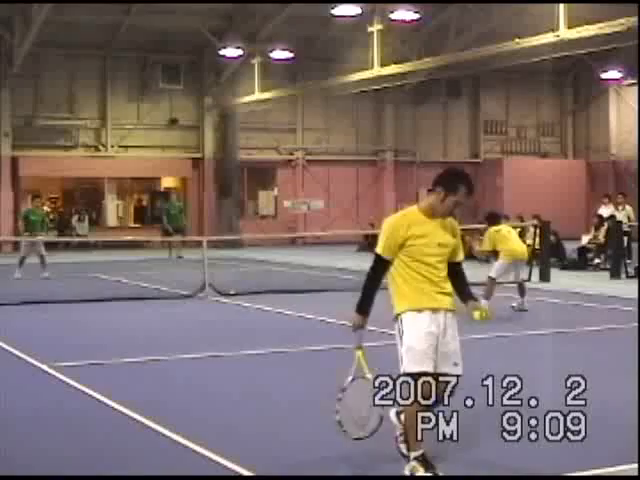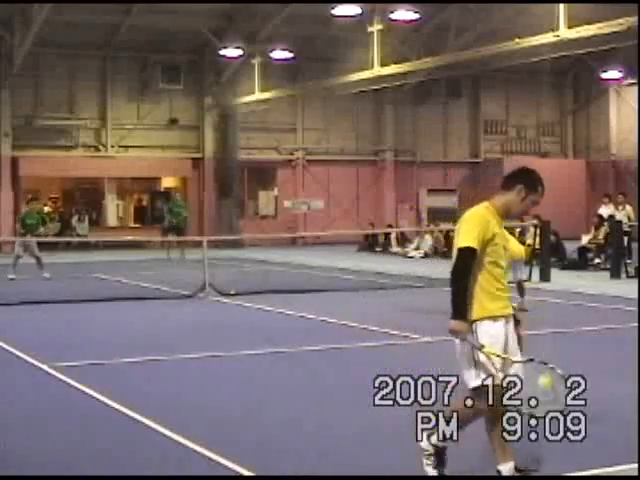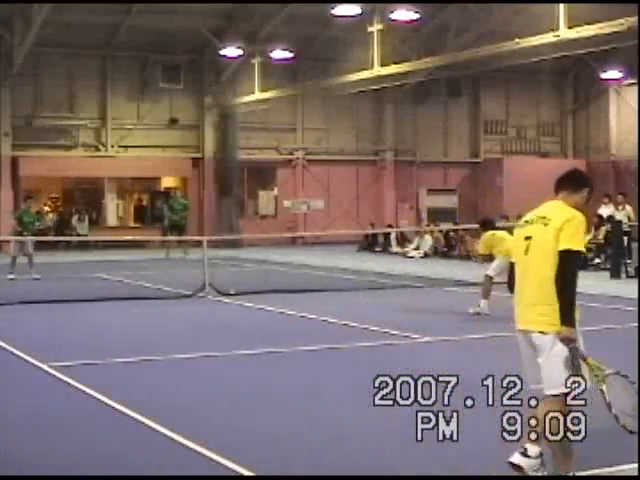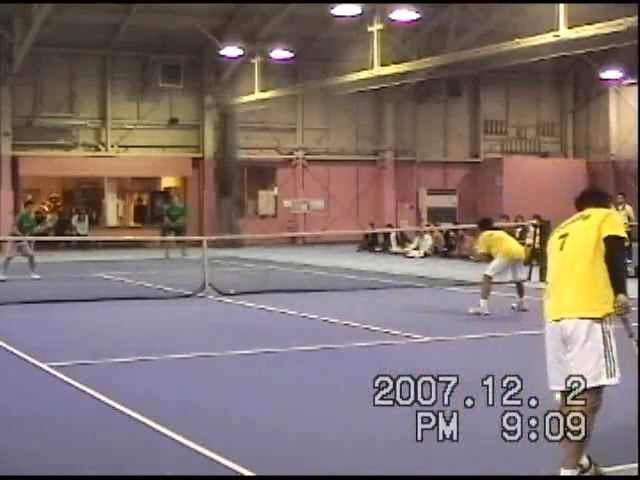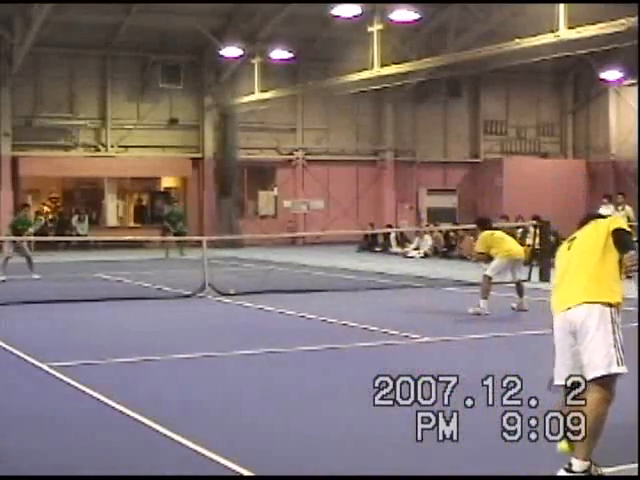
dt=0.5s
person 1, frame 1
left shoulder: (452, 228)
right shoulder: (400, 223)
right elbow: (377, 271)
left wrist: (469, 299)
right wrist: (362, 311)
left hip: (445, 313)
right hip: (414, 313)
left knee: (442, 387)
right knee: (421, 387)
left ankle: (403, 415)
right ankle: (416, 457)
person 1, frame 2
left shoulder: (498, 224)
right shoulder: (478, 218)
right elbow: (461, 269)
left wrist: (510, 314)
right wrist: (458, 317)
left hip: (502, 319)
right hip: (479, 321)
left knee: (500, 395)
right knee: (484, 397)
left ankle: (506, 468)
right ankle: (434, 443)
person 1, frame 3
left shoulder: (528, 219)
right shoulder: (572, 218)
right elbow: (566, 274)
right wrist: (569, 323)
left hip: (525, 320)
right hip: (553, 323)
left knee: (549, 395)
right knee: (559, 400)
left ankle: (528, 452)
right ankle: (563, 472)
person 1, frame 4
left shoulder: (559, 230)
right shoulder: (608, 216)
right elbow: (614, 254)
right wrist: (620, 292)
left hip: (555, 315)
right hip: (588, 314)
left knee: (570, 396)
right knee: (587, 397)
left ankle: (578, 462)
right ankle: (570, 470)
person 1, frame 5
left shoulder: (566, 247)
right shoulder: (611, 224)
right elbow: (622, 235)
right wrist: (630, 253)
left hip: (562, 311)
right hip: (595, 307)
right knee: (601, 389)
left ankle: (578, 463)
right ankle: (577, 467)
